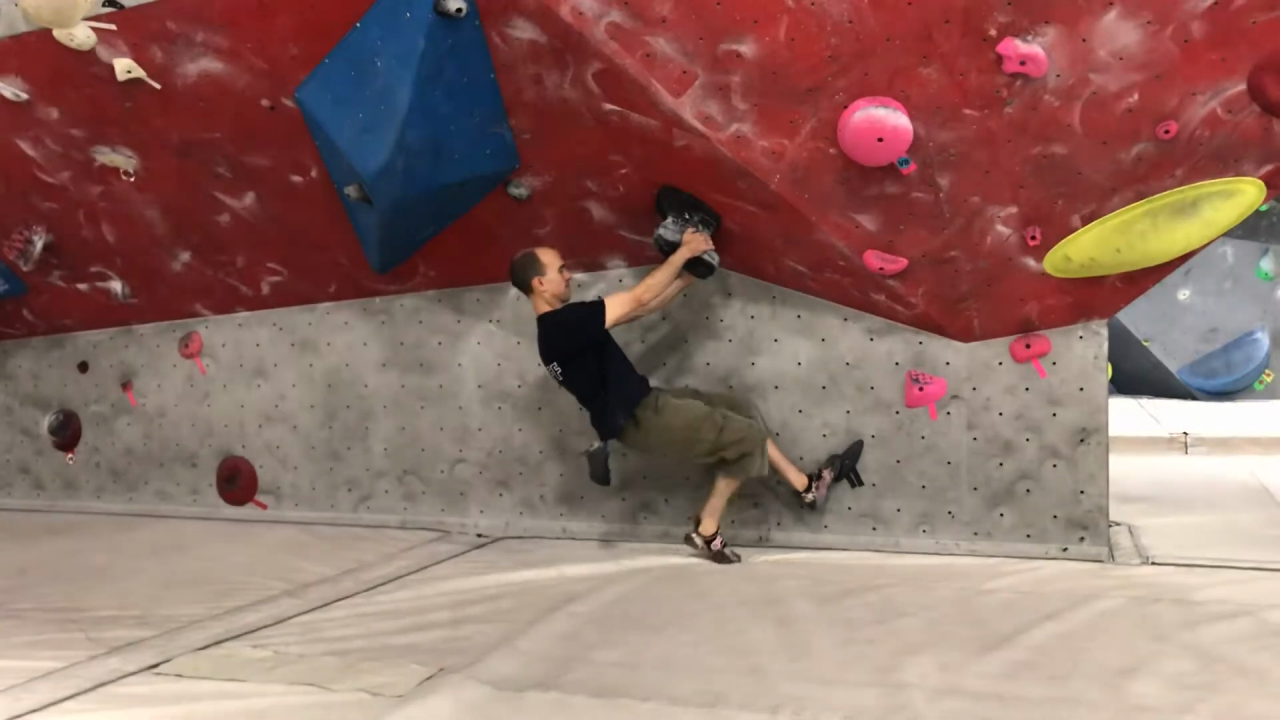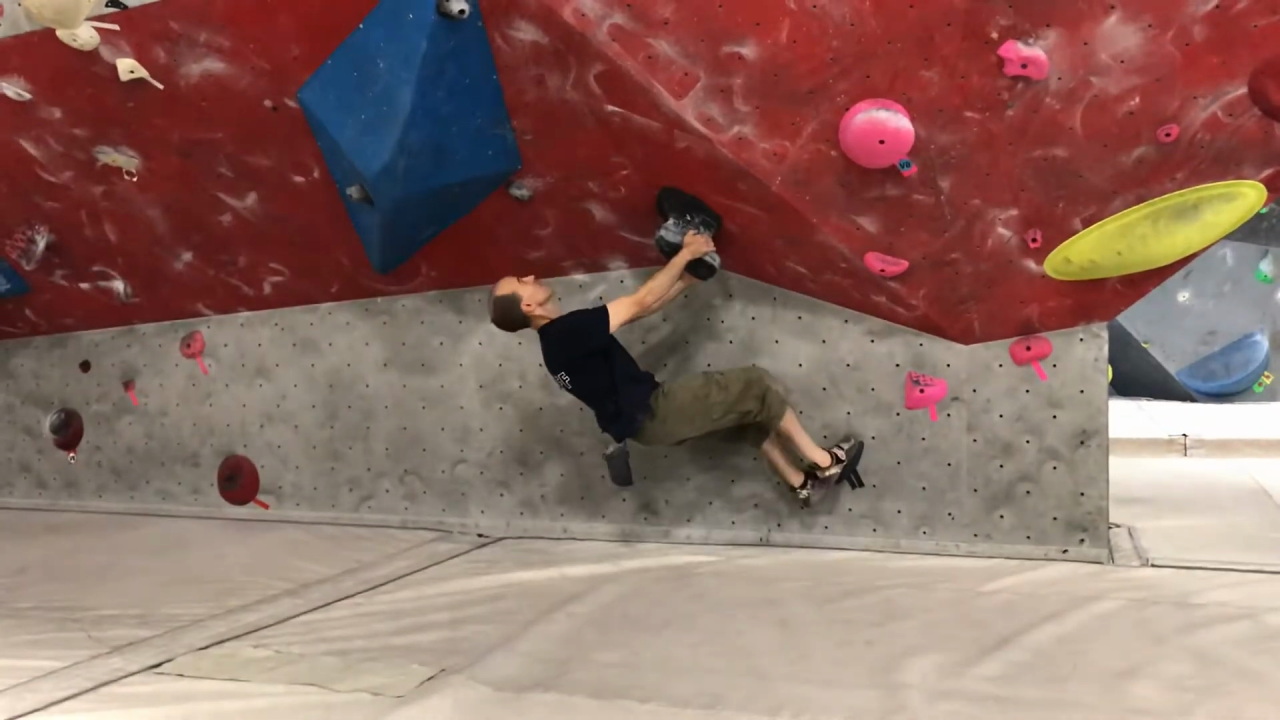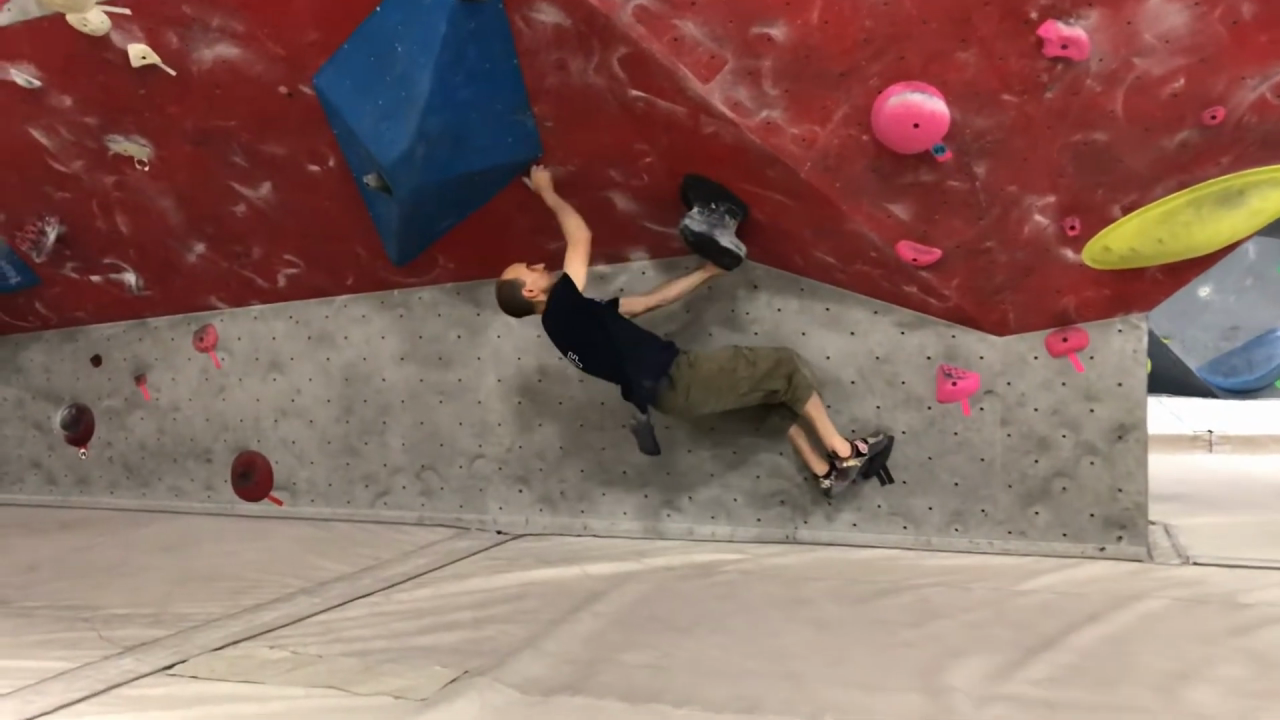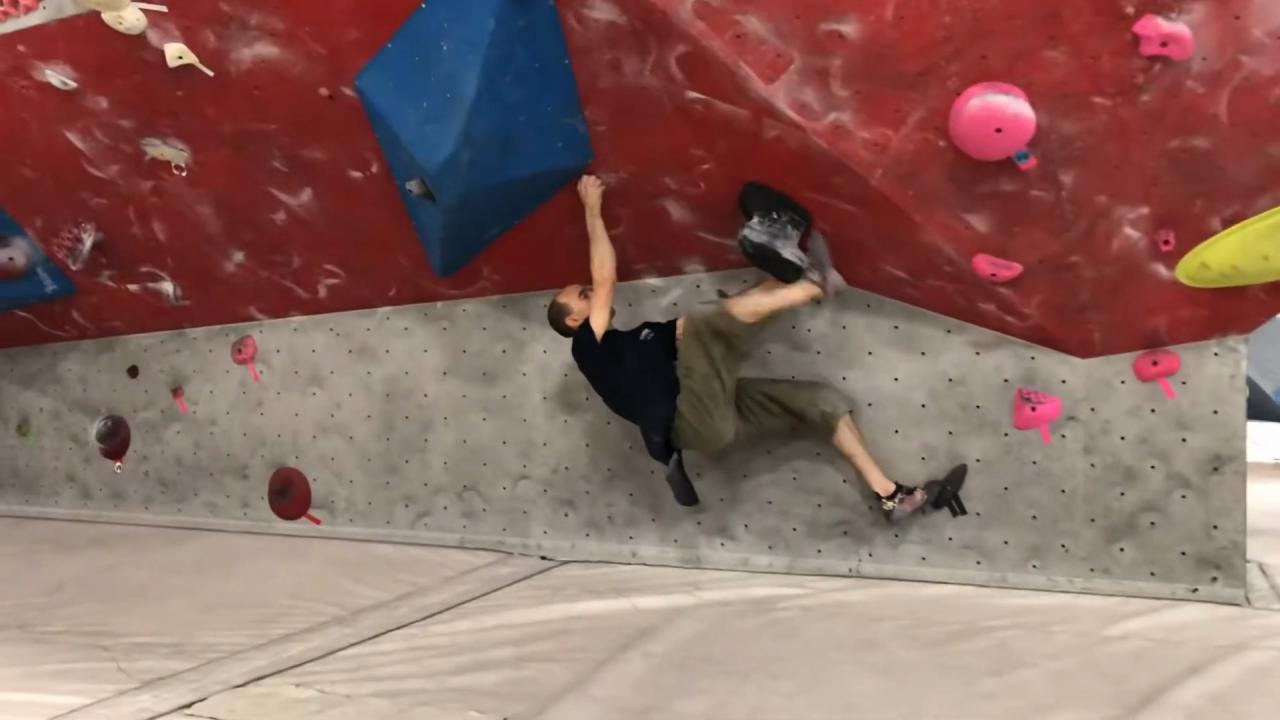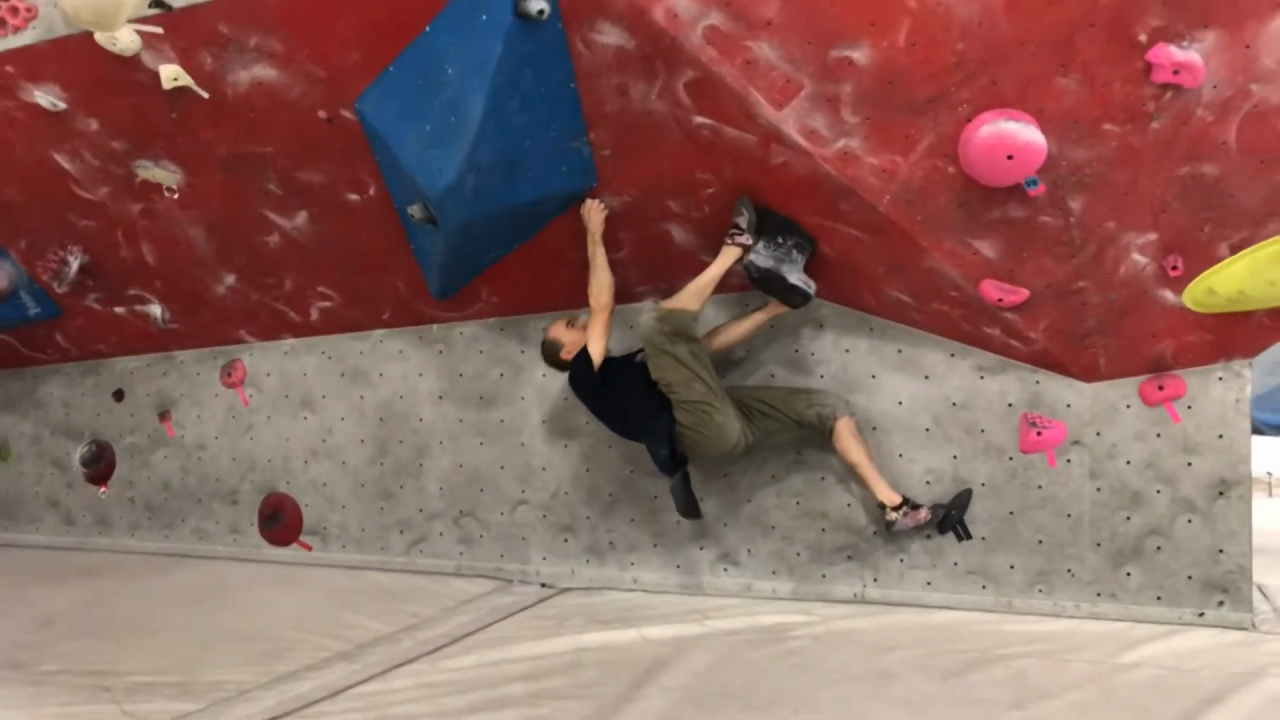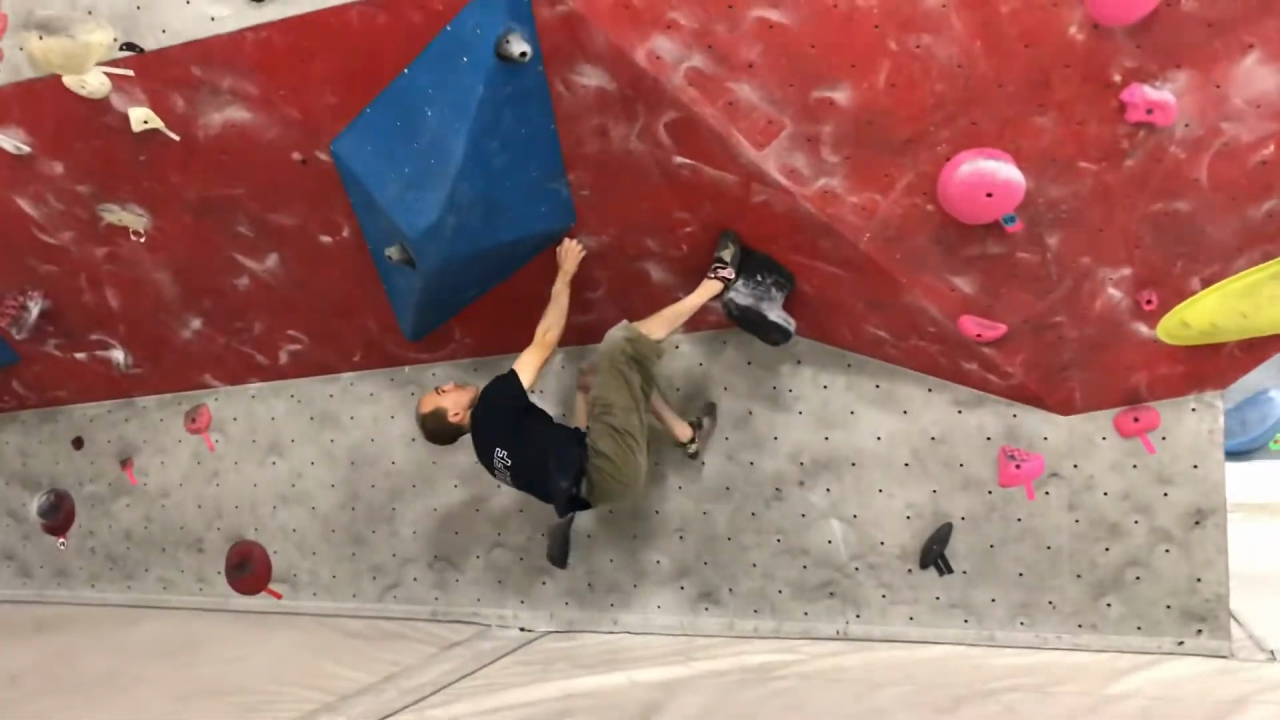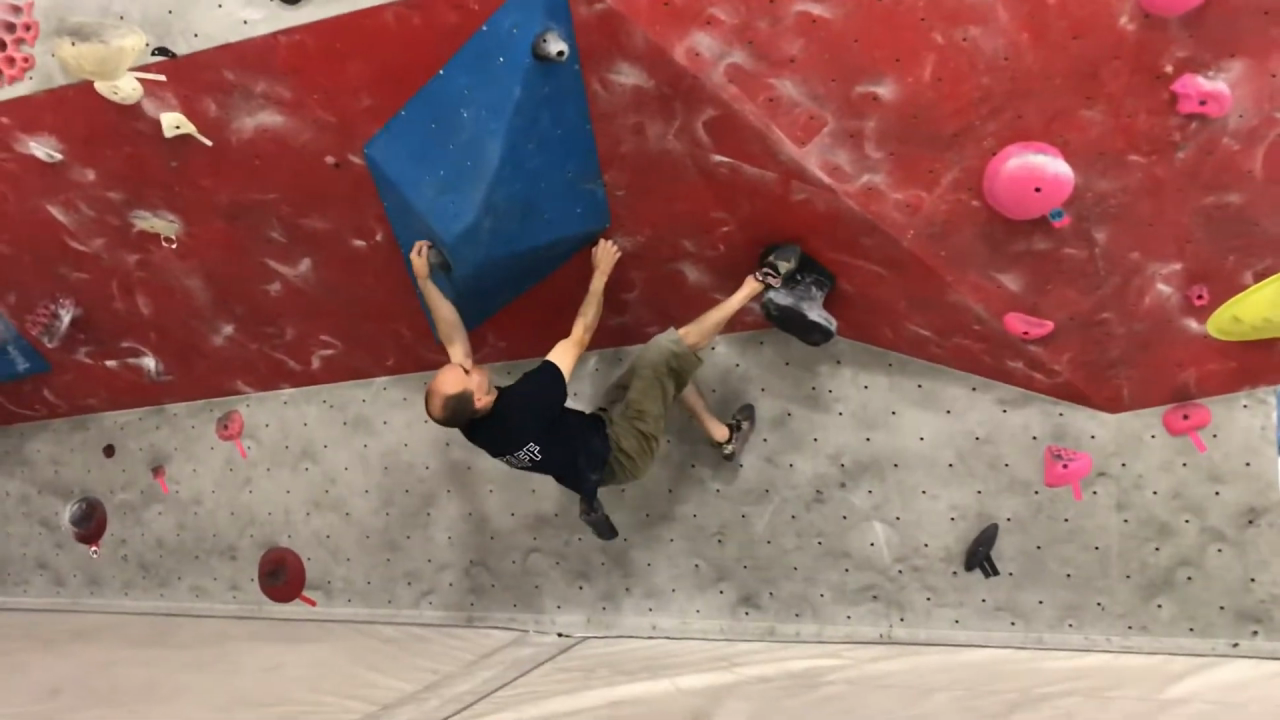
dt=0.7s
person 1, frame 1
left shoulder: (560, 328)
right shoulder: (562, 324)
left elbow: (635, 310)
right elbow: (637, 300)
left wrist: (688, 275)
right wrist: (684, 251)
left hip: (643, 405)
right hip: (638, 419)
left knee: (741, 412)
right knee: (747, 437)
left ankle: (805, 485)
right ankle: (706, 529)
person 1, frame 2
left shoulder: (562, 337)
right shoulder: (568, 332)
left elbow: (636, 309)
right elbow: (641, 303)
left wrist: (688, 277)
right wrist: (686, 254)
left hip: (648, 416)
right hip: (653, 415)
left knee: (751, 406)
right knee: (757, 386)
left ankle: (801, 483)
right ankle: (820, 460)
person 1, frame 3
left shoulder: (571, 316)
right shoulder: (562, 309)
left elbow: (649, 301)
right elbow: (582, 239)
left wrist: (707, 272)
right wrist: (547, 192)
left hip: (670, 386)
right hip: (677, 381)
left knee: (776, 385)
right knee: (786, 367)
left ankle: (825, 471)
right ankle: (842, 450)
person 1, frame 4
left shoulder: (642, 336)
right shoulder: (589, 349)
right elbow: (605, 278)
left wrist: (766, 288)
right wrist: (592, 209)
left hip: (721, 415)
right hip: (701, 423)
left knee: (825, 401)
right knee: (710, 317)
left ankle: (890, 495)
right ankle: (812, 284)
person 1, frame 5
left shoulder: (630, 366)
right shoulder: (586, 376)
left elbow: (708, 343)
right elbow: (602, 305)
left wrist: (771, 310)
right wrist: (594, 236)
left hip: (725, 421)
right hip: (706, 427)
left knee: (828, 407)
right knee: (661, 322)
left ankle: (893, 505)
right ankle: (732, 249)
person 1, frame 6
left shoulder: (491, 445)
right shoulder: (490, 414)
right elbow: (544, 341)
left wrist: (583, 393)
right wrist: (564, 275)
right hip: (607, 474)
left knee: (613, 383)
right knee: (621, 342)
left ankle: (686, 435)
right ankle: (714, 282)
person 1, frame 7
left shoulder: (469, 424)
right shoulder: (523, 405)
left elbow: (454, 339)
right elbow: (579, 338)
left wrist: (424, 281)
right wrist: (600, 274)
left hip: (596, 439)
right hip: (618, 455)
left knee: (662, 360)
right knee: (666, 350)
left ankle: (721, 433)
right ankle: (755, 284)
